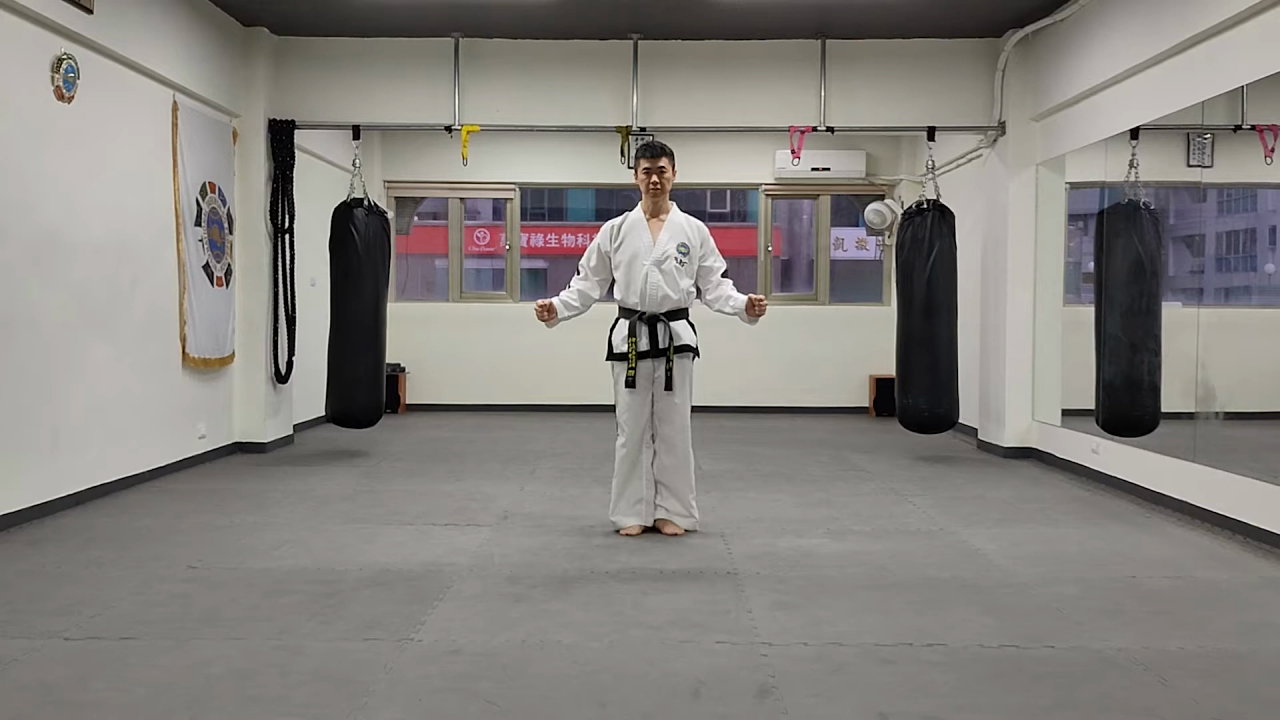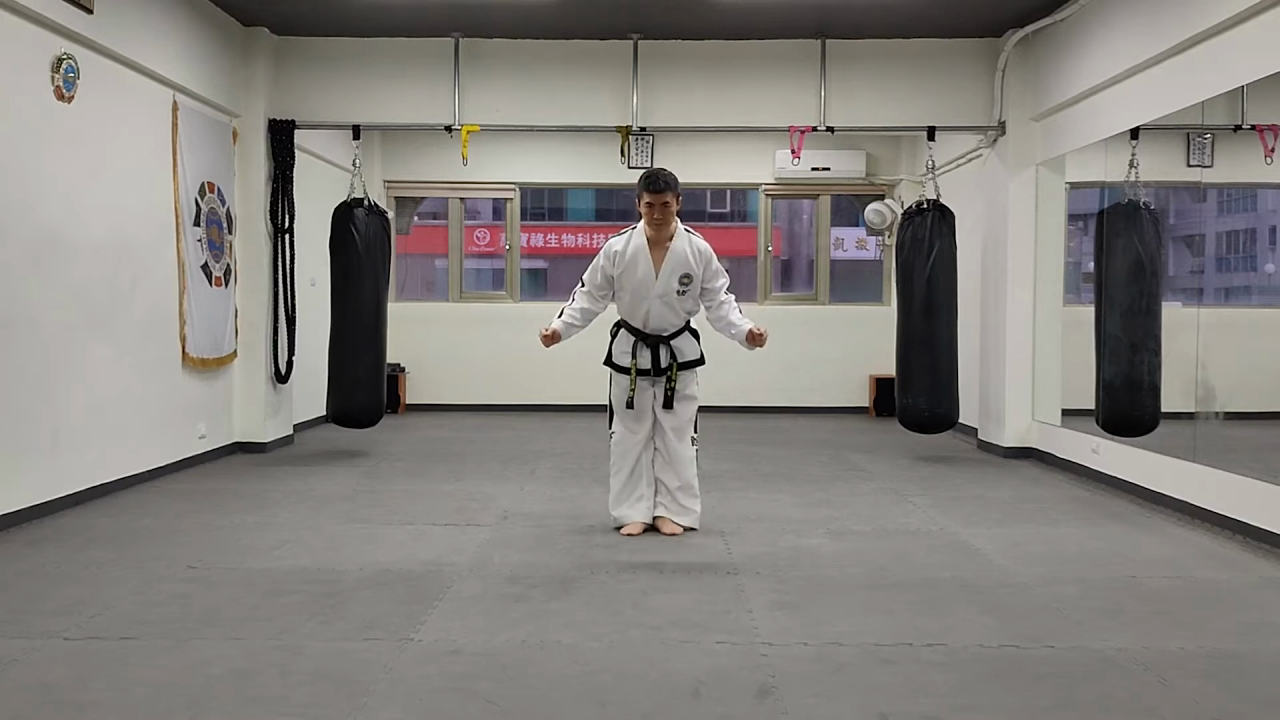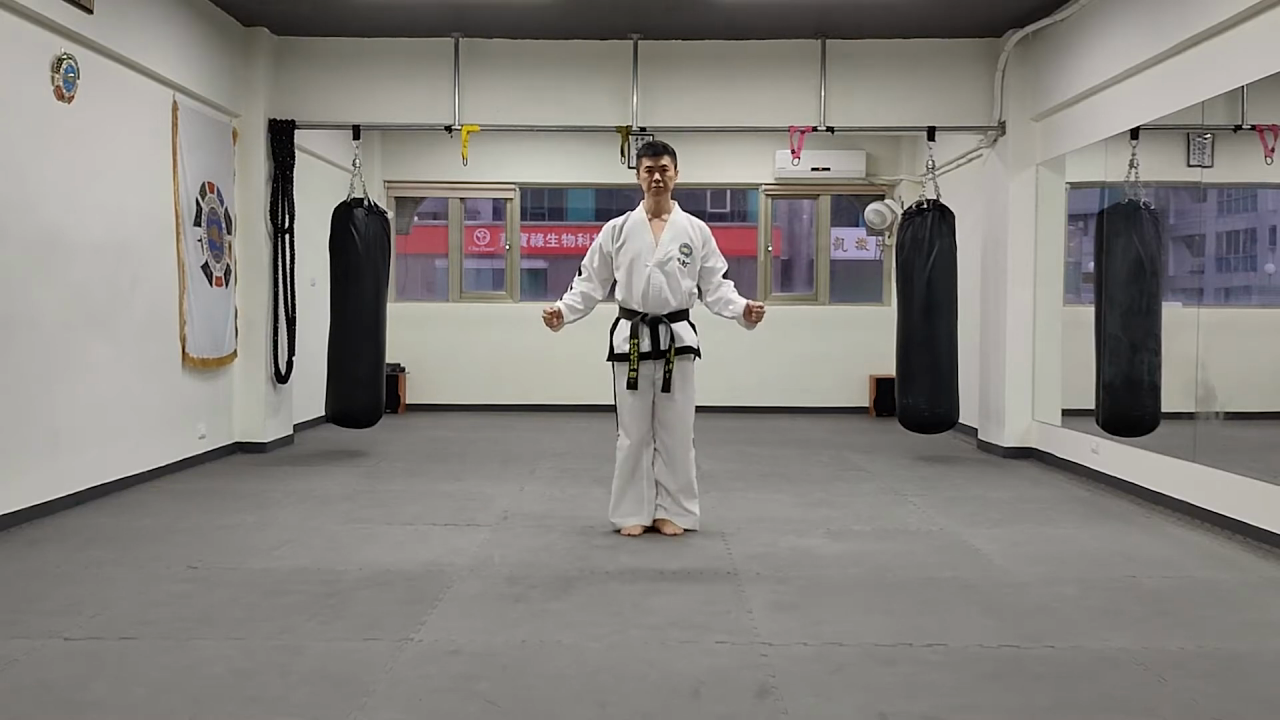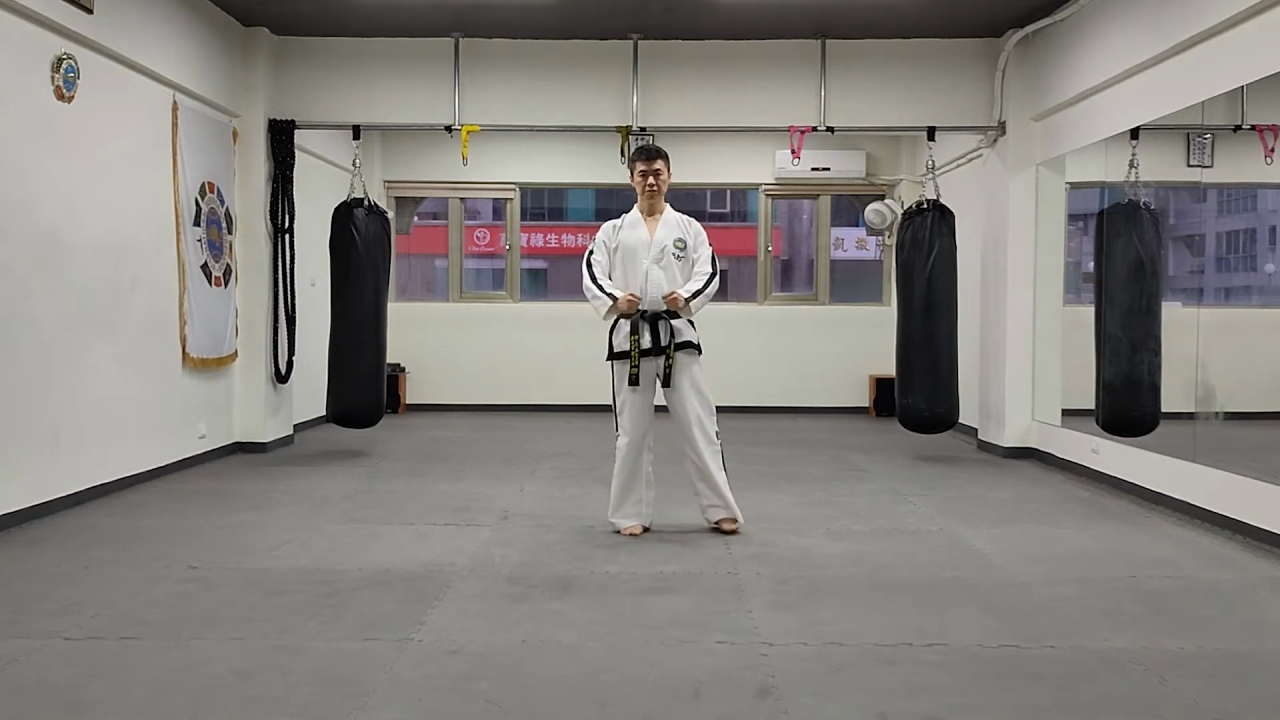
dt=1s
person 1, frame 1
left shoulder: (694, 230)
right shoulder: (615, 230)
left elbow: (714, 285)
right elbow: (589, 283)
left wrist: (744, 305)
right wrist: (557, 308)
left hip: (675, 337)
right hip: (630, 338)
left knee: (674, 430)
right knee: (631, 430)
left ankle: (671, 512)
right ankle: (633, 513)
person 1, frame 2
left shoulder: (698, 250)
right shoulder: (618, 248)
left elbow: (719, 301)
right elbow: (590, 296)
left wrist: (746, 331)
right wrist: (559, 327)
left hip: (678, 351)
right hip: (631, 350)
left knee: (677, 435)
right knee: (630, 434)
left ankle: (671, 511)
right ankle: (634, 512)
person 1, frame 3
left shoulder: (696, 230)
right shoulder: (616, 230)
left elbow: (715, 285)
right elbow: (591, 282)
left wrist: (742, 309)
right wrist: (563, 311)
left hip: (676, 338)
right hip: (631, 338)
left knee: (675, 432)
right knee: (633, 432)
left ankle: (672, 512)
right ankle: (634, 513)
person 1, frame 4
left shoulder: (689, 228)
right shoulder: (613, 231)
left elbow: (709, 274)
right elbow: (592, 276)
left wrist: (686, 299)
right wrist: (615, 300)
left hip: (677, 335)
right hip: (631, 337)
left knee: (699, 424)
right knee: (632, 431)
left ankle: (720, 508)
right ankle: (631, 514)
